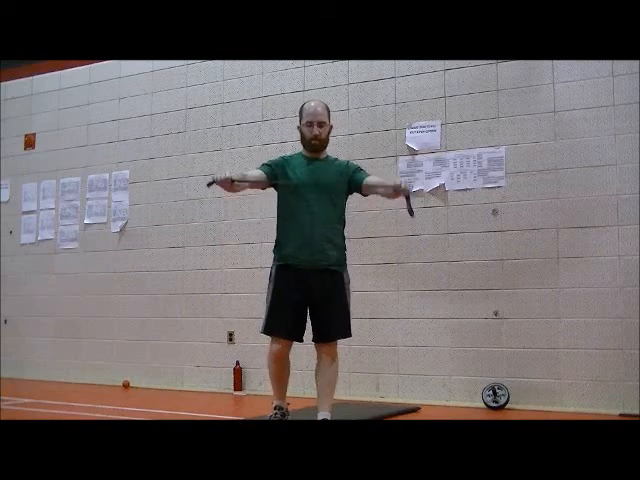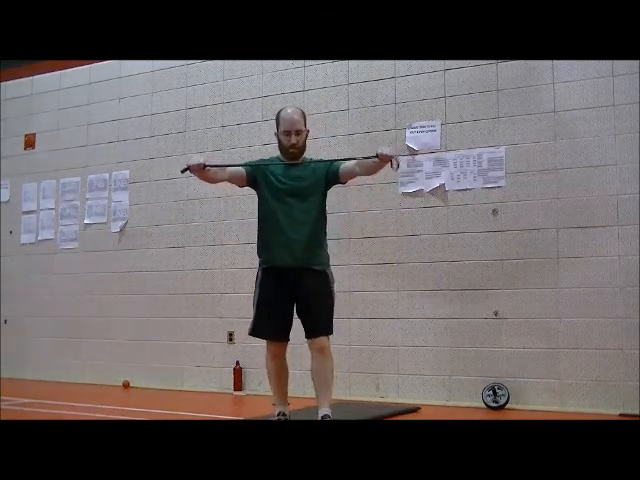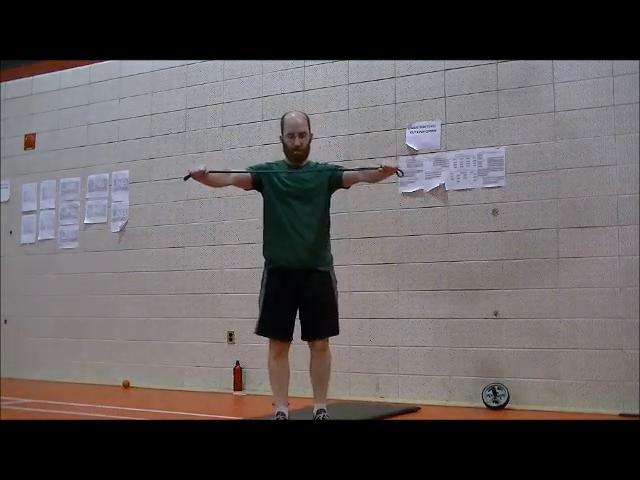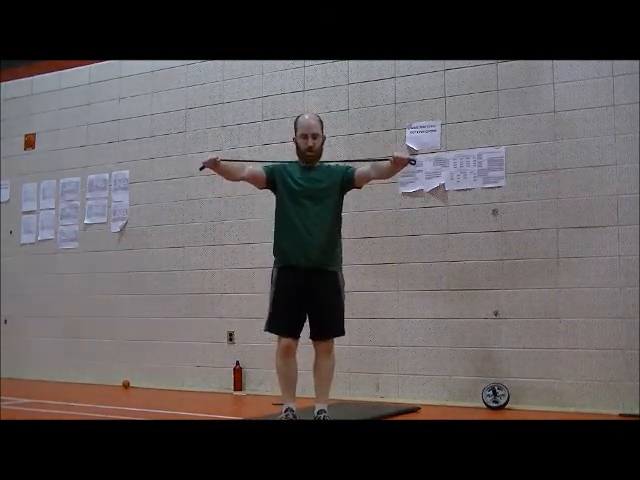
dt=0.4s
person 1, frame 1
left shoulder: (344, 170)
right shoulder: (282, 166)
left elbow: (374, 185)
right elbow: (250, 178)
left wrist: (392, 188)
right wrist: (231, 180)
left hip: (330, 270)
right hip: (288, 268)
left knee: (327, 348)
right knee: (278, 347)
left ankle: (324, 415)
right ankle: (280, 405)
person 1, frame 2
left shoulder: (322, 169)
right shoulder: (261, 169)
left elbow: (355, 167)
right elbow: (225, 173)
left wrist: (379, 160)
right wrist: (202, 169)
left hip: (314, 269)
right hip: (273, 270)
left knee: (320, 344)
right knee: (275, 347)
left ankle: (325, 413)
right ankle: (281, 411)
person 1, frame 3
left shoulder: (325, 172)
right shoulder: (268, 172)
left elbow: (357, 175)
right elbow: (232, 177)
left wrist: (383, 171)
right wrist: (205, 177)
left hip: (317, 270)
right hip: (278, 271)
left knee: (320, 345)
right knee: (278, 345)
left ankle: (320, 408)
right ankle: (281, 411)
person 1, frame 4
left shoulder: (338, 174)
right shoulder: (280, 172)
left elbow: (370, 171)
right elbow: (245, 172)
left wrist: (395, 164)
right wrist: (218, 166)
left hip: (326, 271)
right hip: (288, 270)
left knee: (324, 345)
right knee: (286, 344)
left ankle: (321, 409)
right ankle: (289, 407)
